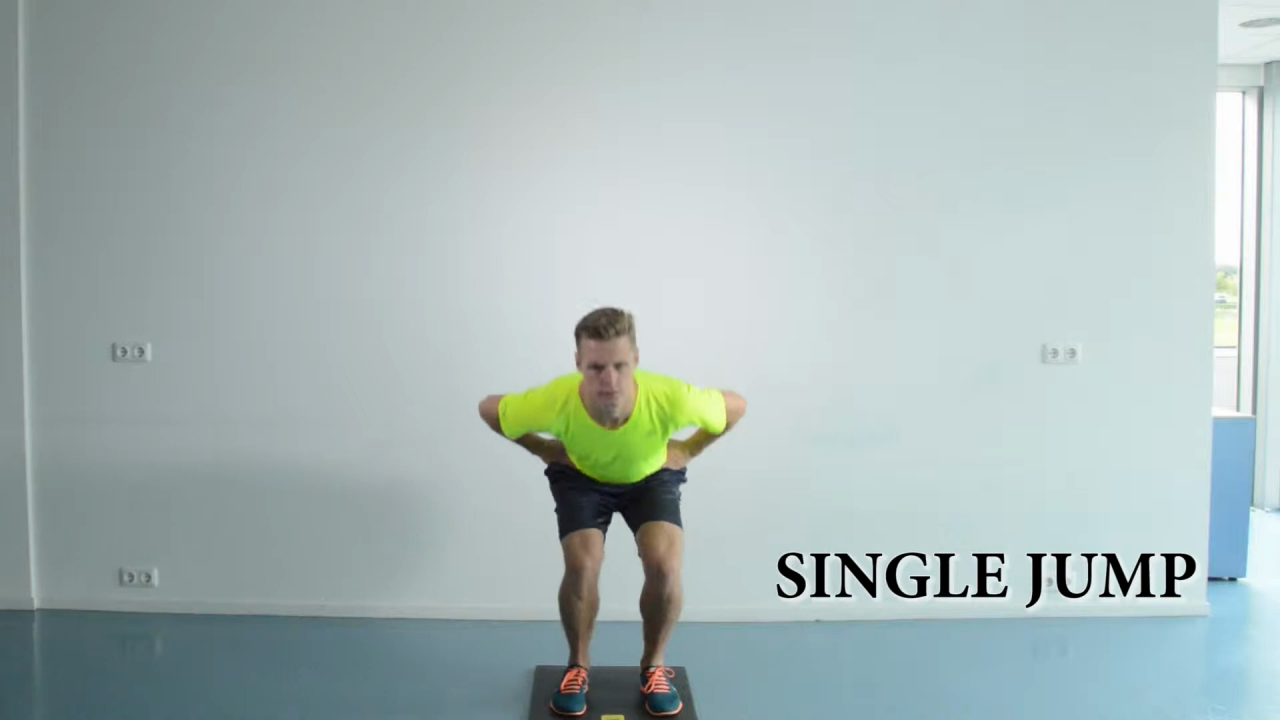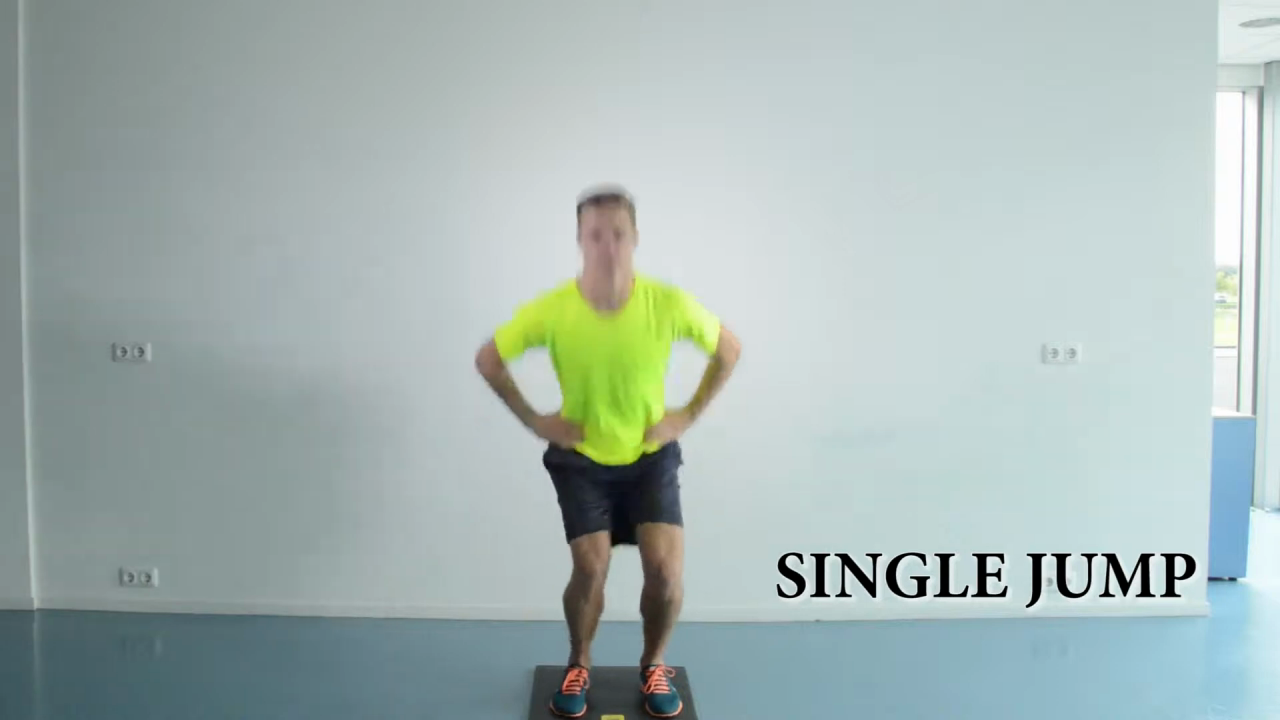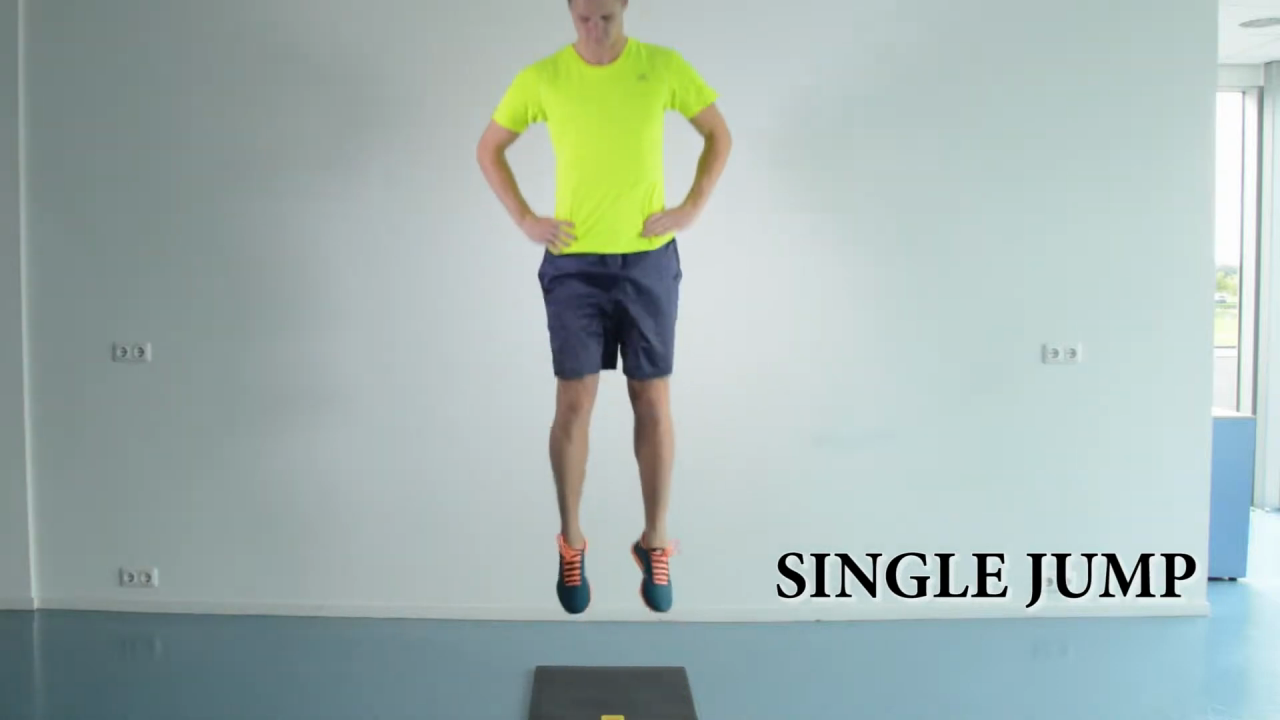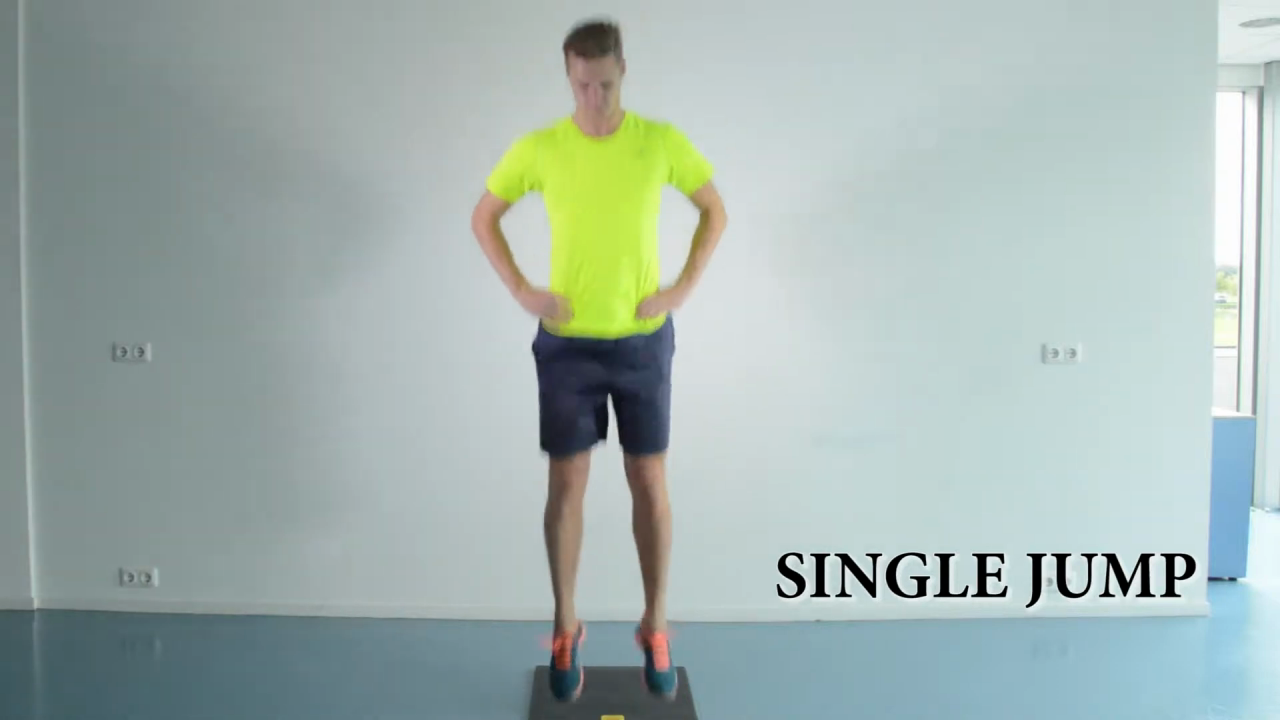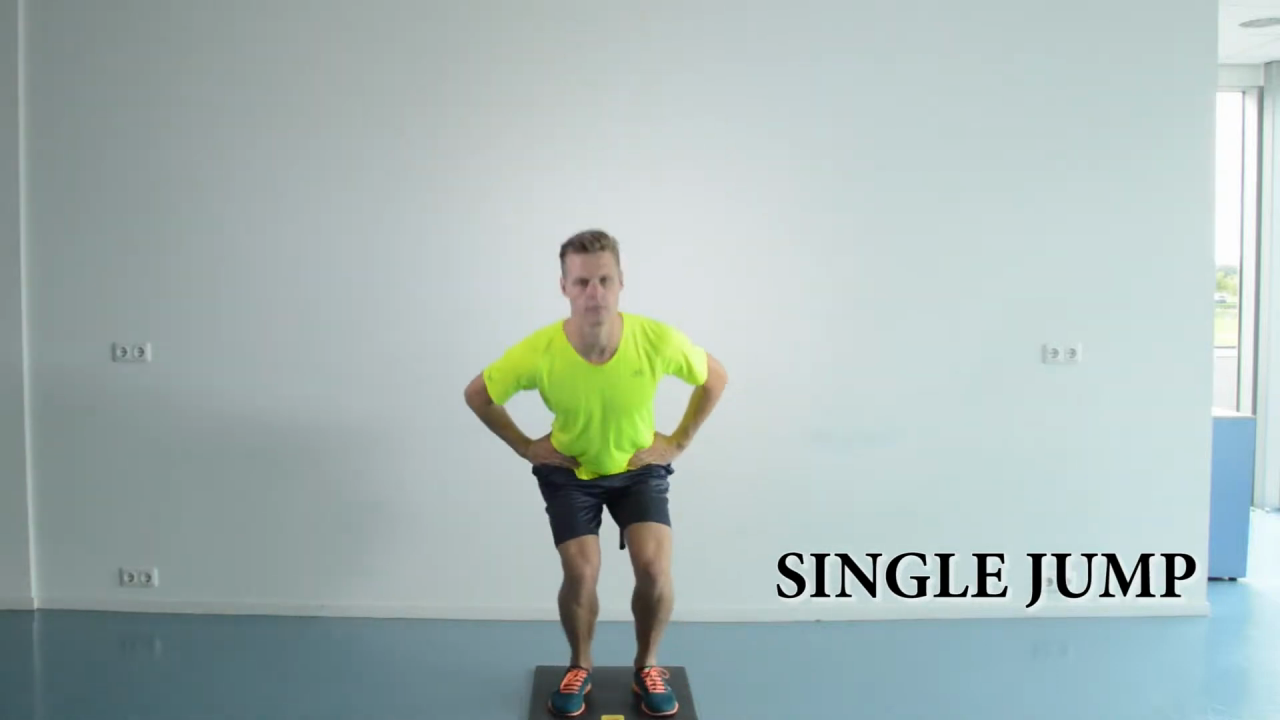
dt=0.3s
person 1, frame 1
left shoulder: (670, 398)
right shoulder: (554, 402)
left elbow: (735, 405)
right elbow: (489, 408)
left wrist: (688, 450)
right wrist: (542, 449)
left hip: (651, 476)
right hip: (582, 477)
left knee: (664, 565)
right knee: (582, 565)
left ankle: (653, 667)
right ankle: (577, 666)
person 1, frame 2
left shoulder: (669, 304)
right shoulder: (549, 310)
left elbow: (729, 348)
right elbow: (488, 359)
left wrist: (689, 415)
right wrist: (533, 420)
left hip: (650, 454)
right hip: (579, 457)
left knee: (665, 565)
right knee: (591, 566)
left ankle: (654, 666)
right ankle: (578, 666)
person 1, frame 3
left shoulder: (663, 66)
right shoulder: (541, 77)
left elbow: (719, 136)
right elbow: (488, 149)
left wrist: (690, 209)
right wrist: (527, 220)
left hip: (649, 262)
right hip: (573, 266)
left knee: (652, 405)
right knee: (574, 405)
left ankle: (655, 544)
right ankle: (571, 545)
person 1, frame 4
left shoulder: (660, 142)
right shoulder: (538, 149)
left elbow: (714, 208)
right elbow: (485, 215)
left wrist: (683, 287)
right wrist: (521, 291)
left hip: (642, 342)
right hip: (566, 344)
left knee: (651, 484)
right knee: (565, 486)
left ankle: (653, 633)
right ankle: (566, 632)
person 1, frame 5
left shoulder: (658, 341)
right shoulder: (537, 352)
left elbow: (715, 379)
right elbow: (478, 395)
left wrist: (678, 441)
right wrist: (526, 445)
left hip: (638, 467)
right hip: (568, 469)
left knee: (653, 565)
right knee: (582, 572)
left ankle: (646, 664)
right ankle: (580, 665)
